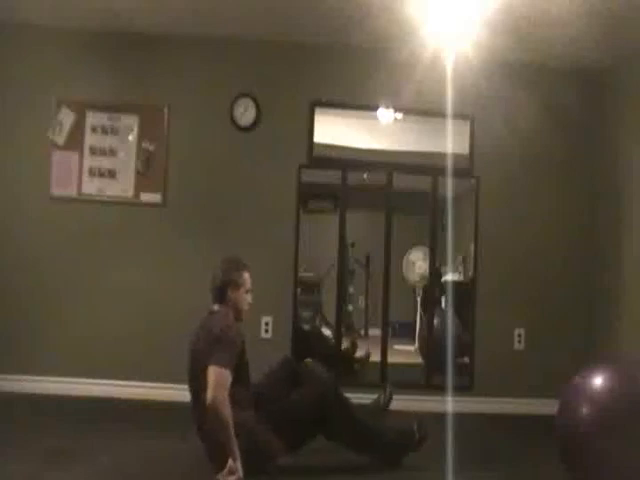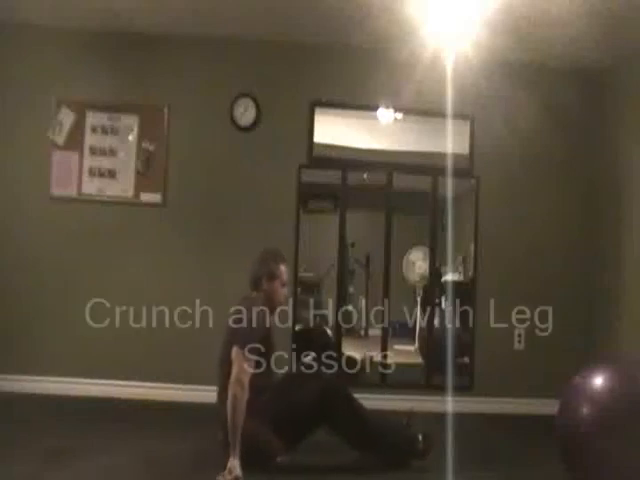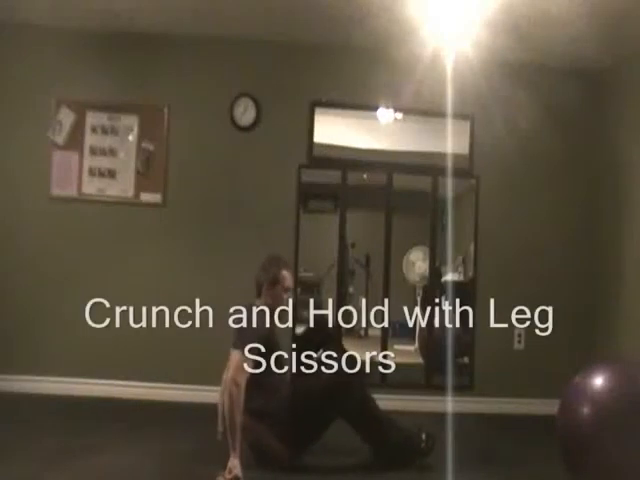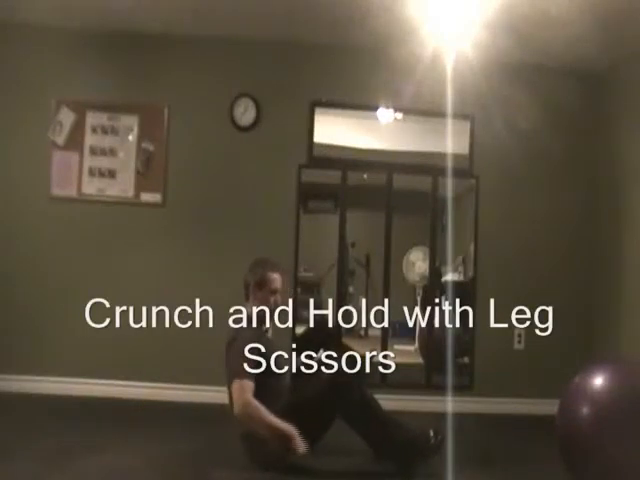
dt=0.5s
person 1, frame 1
left shoulder: (212, 324)
right shoulder: (227, 332)
right elbow: (216, 398)
right wrist: (235, 456)
left hip: (240, 423)
right hip: (246, 443)
left knee: (292, 368)
right knee: (324, 394)
left ankle: (359, 423)
right ankle: (393, 444)
person 1, frame 2
left shoulder: (251, 311)
right shoulder: (254, 318)
right elbow: (238, 383)
right wrist: (234, 456)
left hip: (257, 413)
right hip: (254, 435)
left knee: (315, 374)
right knee: (329, 391)
right ankle: (397, 446)
person 1, frame 3
left shoulder: (258, 321)
right shoulder: (256, 327)
left elbow: (230, 380)
right elbow: (233, 382)
right wrist: (234, 455)
left hip: (277, 419)
right hip: (275, 439)
right knee: (342, 381)
right ankle: (398, 447)
person 1, frame 4
left shoulder: (255, 330)
right shoulder: (246, 338)
right elbow: (242, 405)
right wrist: (291, 433)
right hip: (275, 439)
right knee: (340, 380)
right ankle: (403, 447)
